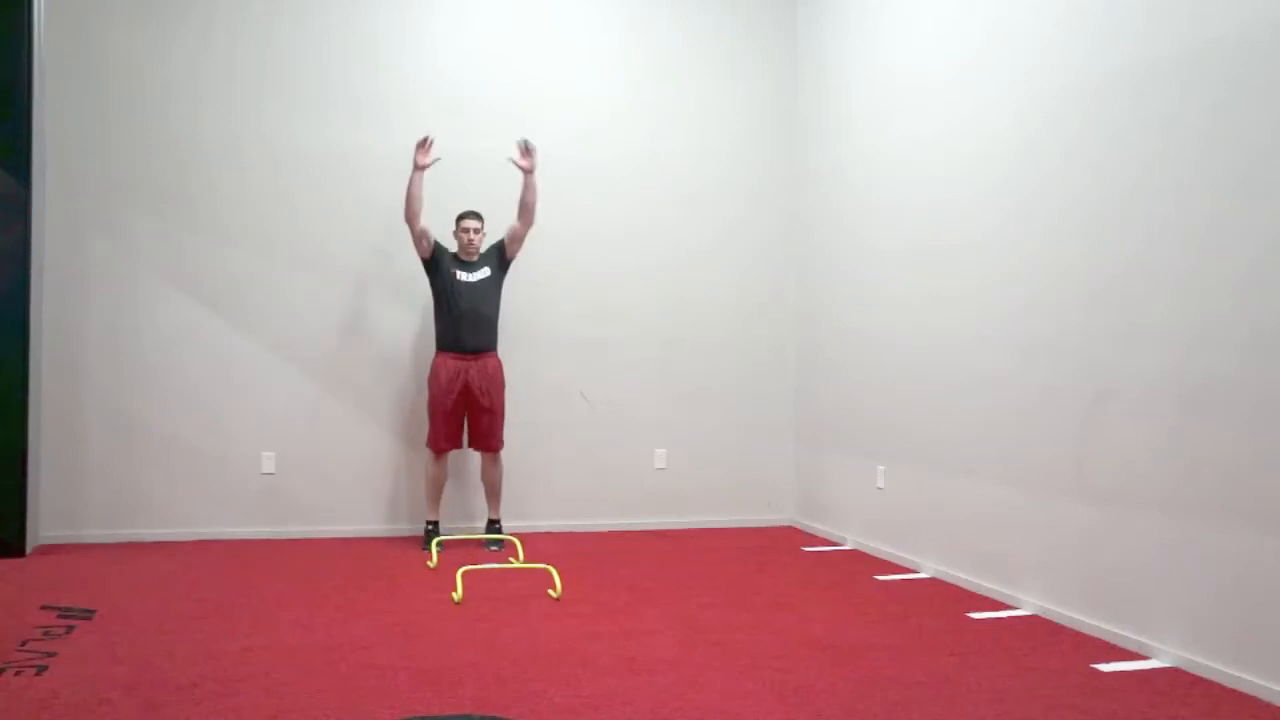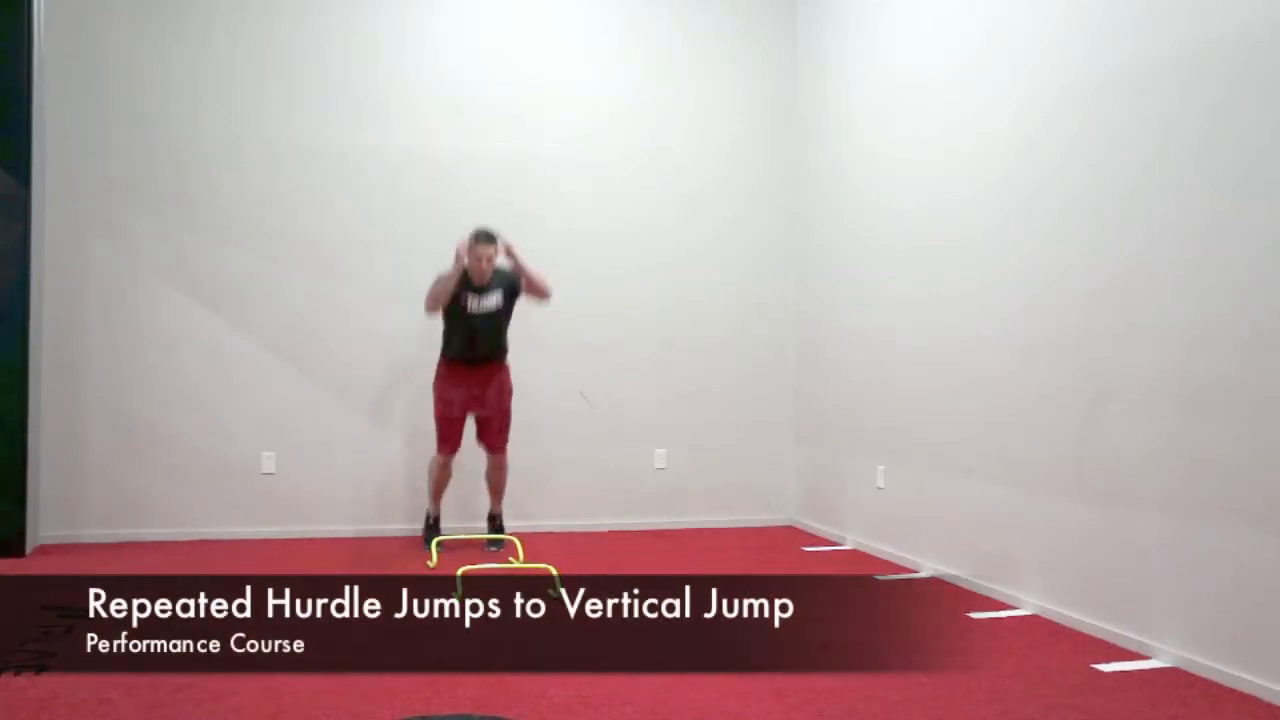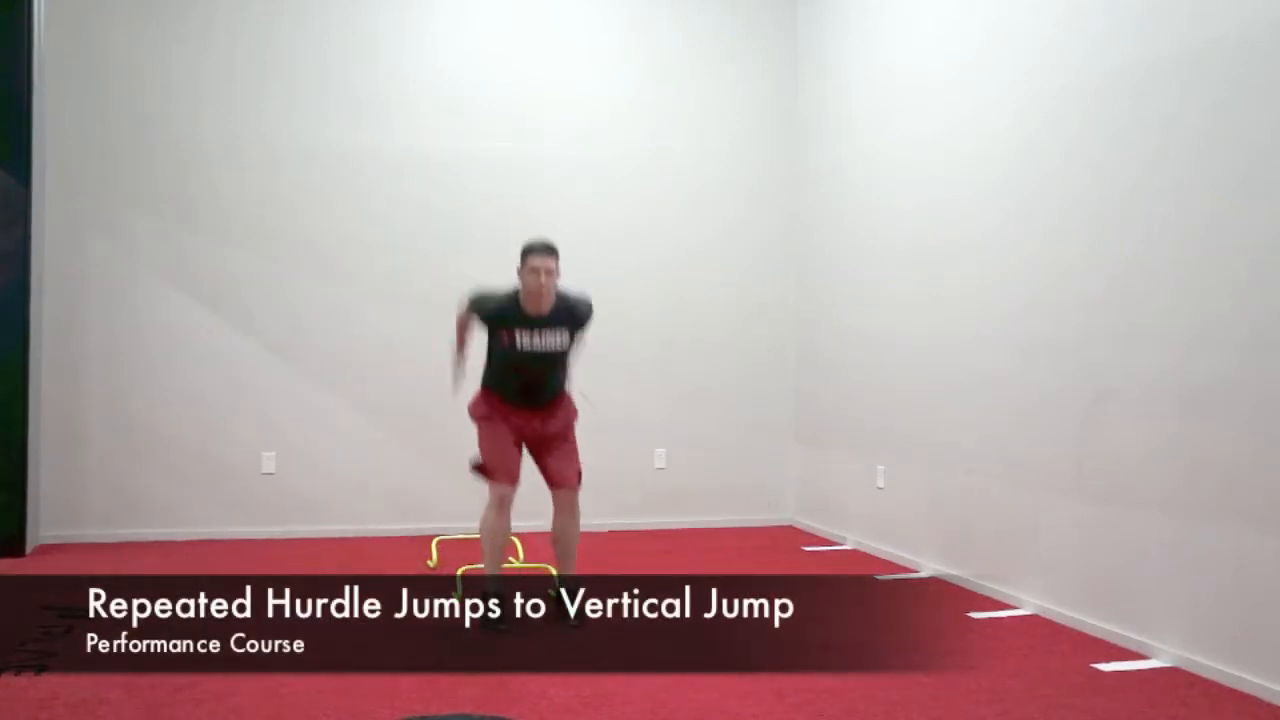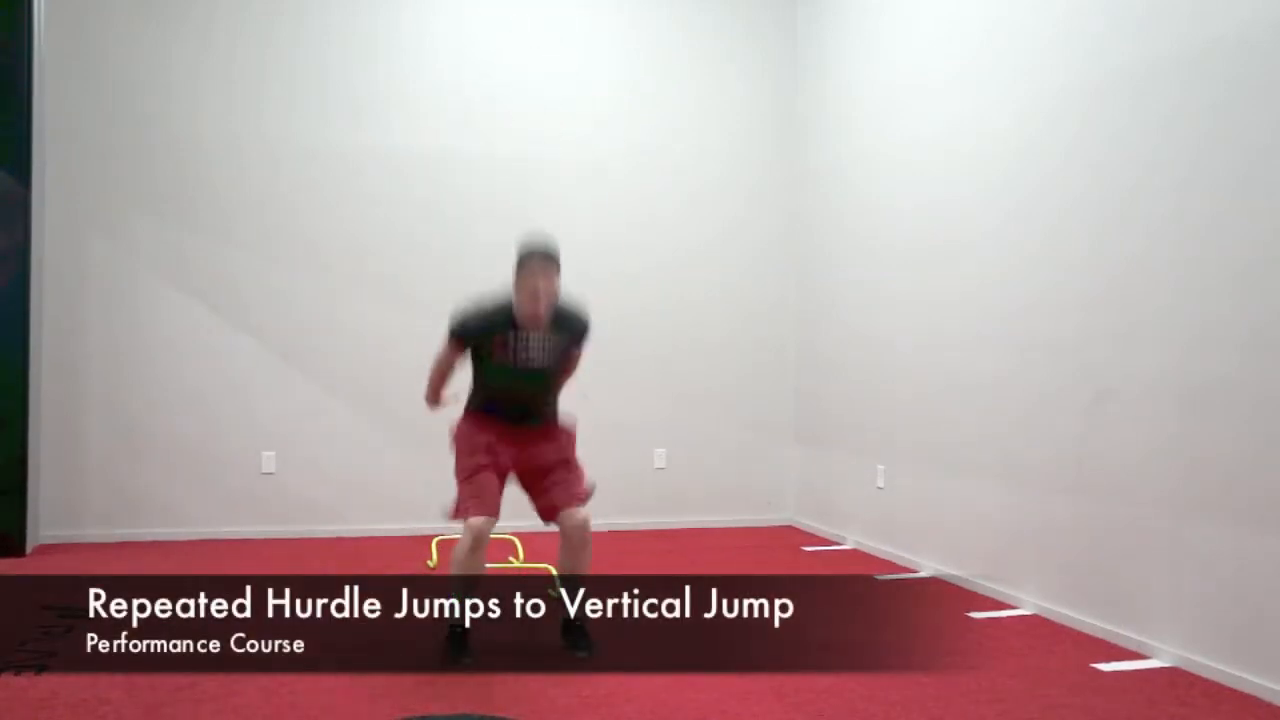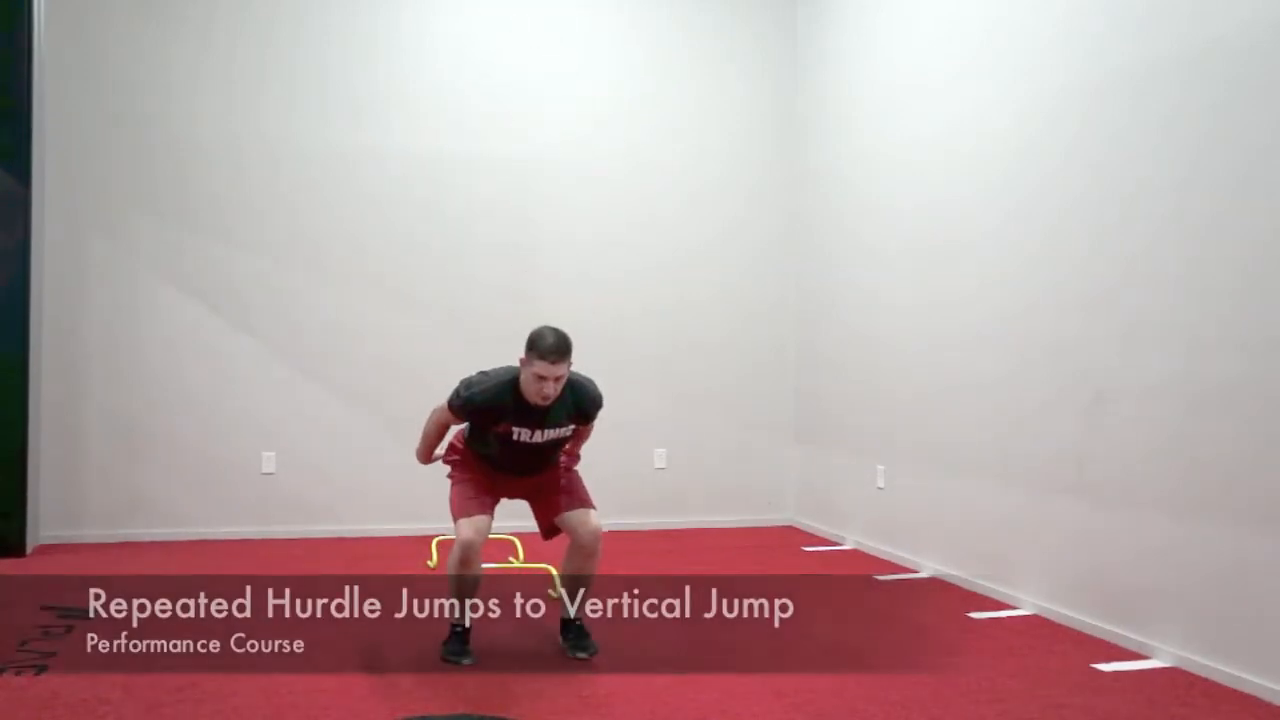
dt=1s
person 1, frame 1
left shoulder: (496, 260)
right shoulder: (439, 262)
left elbow: (524, 222)
right elbow: (414, 219)
left wrist: (528, 174)
right wrist: (419, 171)
left hip: (487, 367)
right hip: (447, 367)
left knee: (491, 450)
right knee: (439, 450)
left ankle: (494, 523)
right ankle: (431, 524)
person 1, frame 2
left shoulder: (509, 279)
right shoulder: (450, 281)
left elbow: (544, 293)
right elbow: (431, 305)
left wrist: (517, 261)
right wrist: (457, 267)
left hip: (495, 377)
right hip: (454, 376)
left knee: (497, 455)
right knee: (445, 454)
left ankle: (495, 518)
right ankle: (433, 516)
person 1, frame 3
left shoulder: (576, 310)
right shoulder: (496, 307)
right elbow: (468, 310)
right wrist: (461, 352)
left hip: (552, 411)
right hip: (500, 410)
left knee: (567, 493)
right knee: (501, 492)
left ankle: (567, 590)
right ankle: (491, 591)
person 1, frame 4
left shoulder: (572, 323)
right shoulder: (482, 322)
right elbow: (450, 355)
right wrist: (433, 394)
left hip: (544, 436)
right hip: (486, 434)
left knee: (577, 524)
right knee: (477, 529)
left ankle: (572, 618)
right ankle: (458, 626)
person 1, frame 5
left shoulder: (585, 395)
right shoulder: (485, 392)
right elbow: (442, 416)
left wrist: (571, 454)
right wrist: (424, 455)
left hip: (547, 466)
right hip: (480, 464)
left knee: (590, 532)
right knee: (469, 539)
left ankle: (571, 621)
right ankle: (459, 627)
